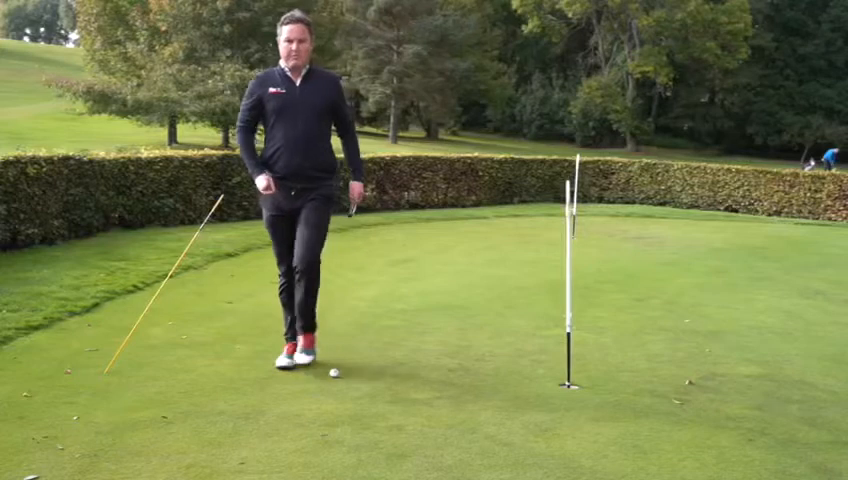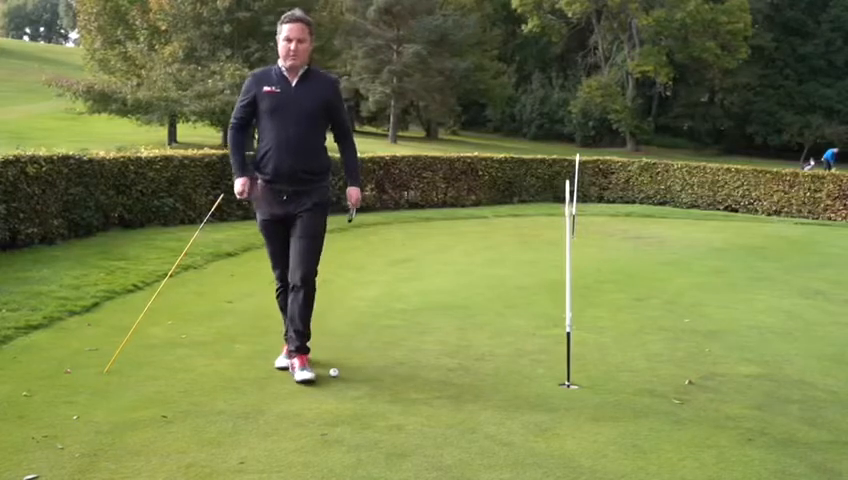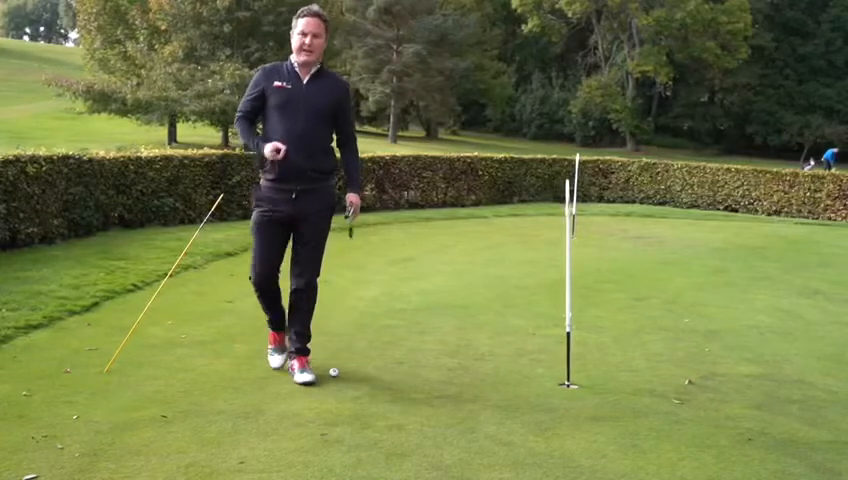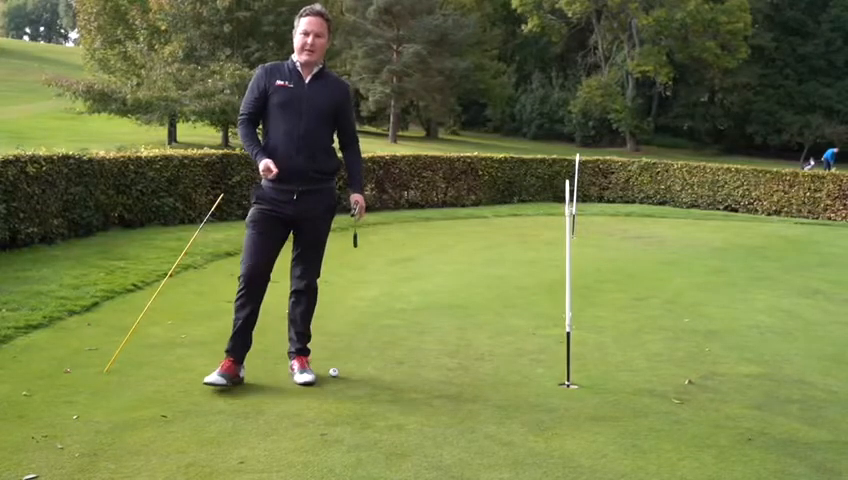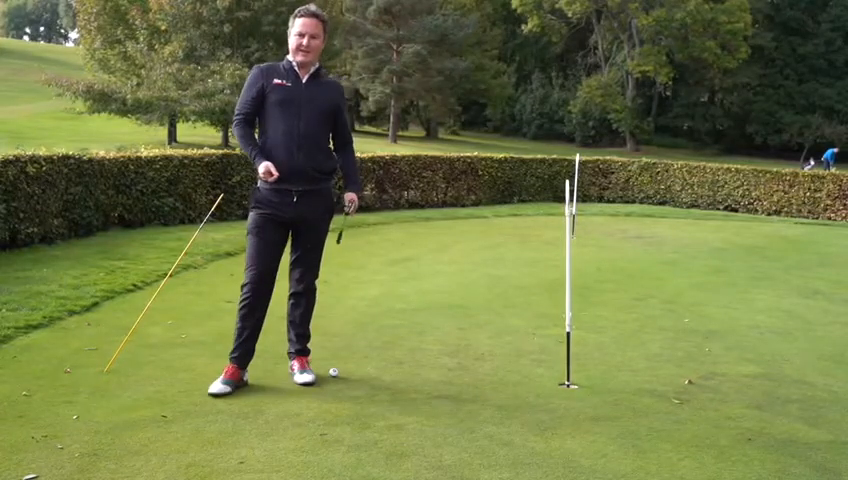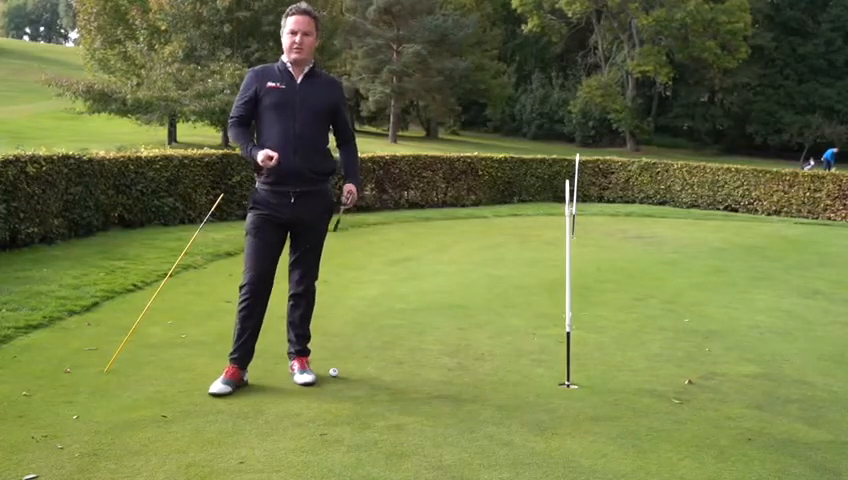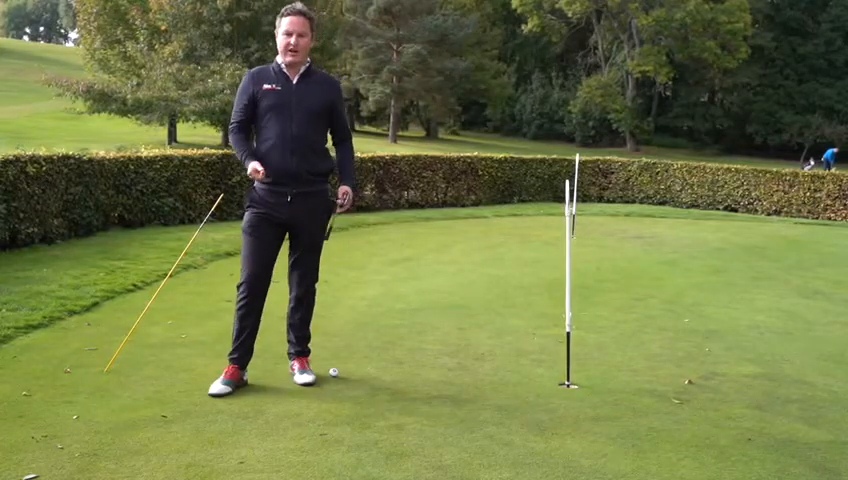
dt=0.4s
person 1, frame 1
left shoulder: (329, 83)
right shoulder: (262, 83)
left elbow: (347, 132)
right elbow: (244, 130)
left wrist: (357, 176)
right wrist: (257, 172)
left hip: (317, 190)
right hip: (277, 192)
left knee: (306, 262)
right knee: (286, 271)
left ankle: (306, 334)
right ankle: (291, 340)
person 1, frame 2
left shoulder: (326, 85)
right shoulder: (258, 81)
left elbow: (344, 136)
right elbow: (237, 128)
left wrist: (353, 181)
right wrist: (240, 173)
left hip: (311, 195)
right hip: (269, 194)
left knee: (303, 276)
right knee: (282, 277)
left ankle: (299, 352)
right ankle: (290, 341)
person 1, frame 3
left shoulder: (337, 87)
right shoulder: (267, 76)
left elbow: (347, 142)
right elbow: (243, 119)
left wrist: (353, 188)
right wrist: (262, 147)
left hip: (316, 195)
right hip: (272, 192)
left knee: (305, 279)
right knee: (261, 272)
left ankle: (298, 354)
right ankle: (278, 330)
person 1, frame 4
left shoulder: (338, 88)
right shoulder: (268, 75)
left elbow: (349, 143)
right elbow: (246, 121)
left wrist: (356, 188)
right wrist: (260, 157)
left hip: (317, 198)
right hip: (272, 194)
left knee: (305, 280)
right knee: (252, 274)
left ankle: (298, 356)
right ankle: (234, 361)
person 1, frame 5
left shoulder: (332, 89)
right shoulder: (264, 75)
left elbow: (343, 144)
right elbow: (241, 122)
left wrist: (352, 186)
right wrist: (259, 160)
left hip: (316, 198)
right hip: (271, 196)
left knee: (304, 282)
right knee: (256, 281)
left ankle: (299, 356)
right ankle: (237, 365)
person 1, frame 6
left shoulder: (330, 86)
right shoulder: (259, 77)
left elbow: (345, 139)
right elbow: (236, 123)
left wrist: (351, 178)
right wrist: (255, 152)
left hip: (314, 199)
right hip: (268, 197)
left knee: (303, 282)
right knee: (254, 282)
left ankle: (299, 356)
right ankle: (237, 366)
person 1, frame 7
left shoulder: (327, 86)
right shoulder: (255, 79)
left elbow: (342, 139)
right elbow: (237, 128)
left wrist: (347, 181)
right wrist: (249, 160)
left hip: (313, 199)
right hip: (265, 197)
left knee: (303, 284)
right knee: (251, 282)
left ankle: (299, 356)
right ankle: (237, 366)
